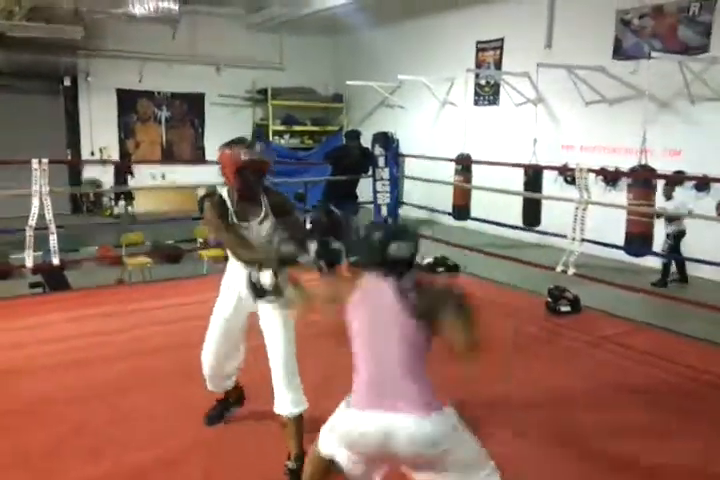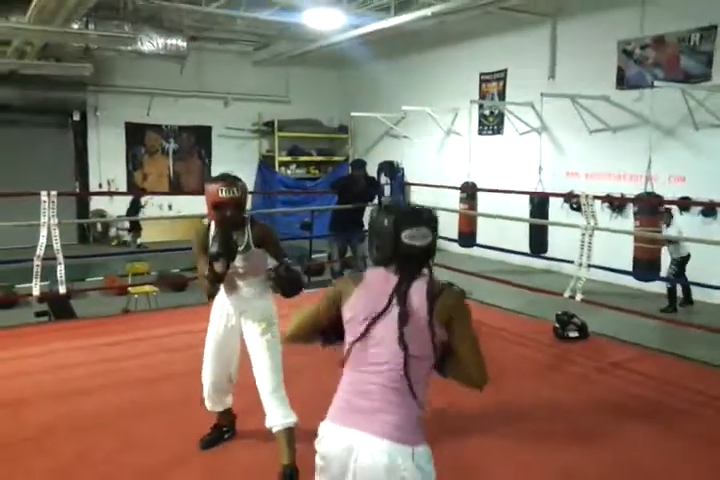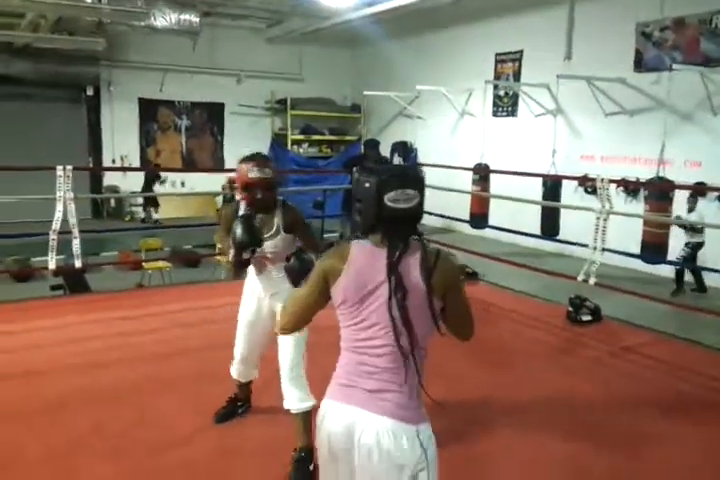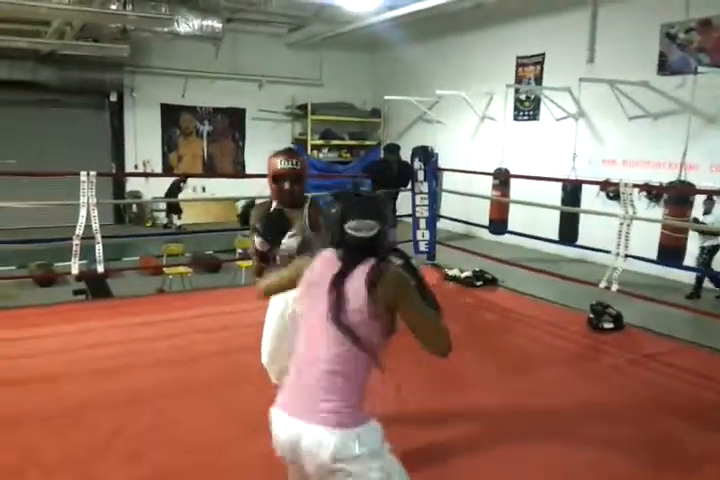
dt=0.4s
person 1, frame 1
left shoulder: (275, 201)
right shoulder: (216, 207)
left elbow: (299, 238)
right elbow: (244, 252)
right wrist: (280, 258)
left hip: (274, 287)
right hip: (238, 287)
left knee: (284, 368)
right knee: (213, 358)
right ankle: (231, 394)
person 1, frame 2
left shoulder: (260, 232)
right shoulder: (205, 237)
left elbow: (283, 263)
right elbow: (209, 291)
left wrist: (287, 275)
right wrist: (216, 266)
left hip: (258, 309)
right hip: (224, 307)
left knee: (270, 386)
right knee: (214, 375)
right ankle: (225, 423)
person 1, frame 3
left shoulder: (289, 216)
right shoulder: (233, 215)
left elbow: (316, 252)
right elbow: (235, 270)
right wrist: (240, 251)
left hip: (290, 291)
right hip: (257, 287)
left knee: (291, 368)
right knee: (244, 351)
left ankle: (304, 451)
right ankle: (241, 398)
person 1, frame 4
left shoulder: (315, 213)
right shoulder: (262, 213)
right elbow: (258, 270)
right wrist: (262, 245)
right hip: (284, 291)
right knee: (271, 357)
person 2, frame 1
left shoulder: (356, 285)
right shoulder: (423, 290)
left elbow: (314, 293)
right elbow: (465, 345)
right wrist: (461, 308)
left hip: (364, 419)
right hip: (423, 425)
left knee: (327, 444)
person 2, frame 2
left shoulder: (351, 286)
right shoulder: (446, 299)
left elbow: (291, 333)
right elbow: (477, 377)
left hip: (337, 434)
right hip: (395, 449)
person 2, frame 3
left shoulder: (337, 259)
right shoulder: (438, 266)
left elbow: (286, 324)
right elbow: (464, 332)
left hip: (336, 414)
right hip: (396, 428)
person 2, frame 4
left shoulder: (314, 262)
right shoulder: (389, 278)
left elbow: (264, 287)
right elbow: (441, 346)
right wrist: (418, 287)
left hip: (286, 422)
right hip: (338, 434)
